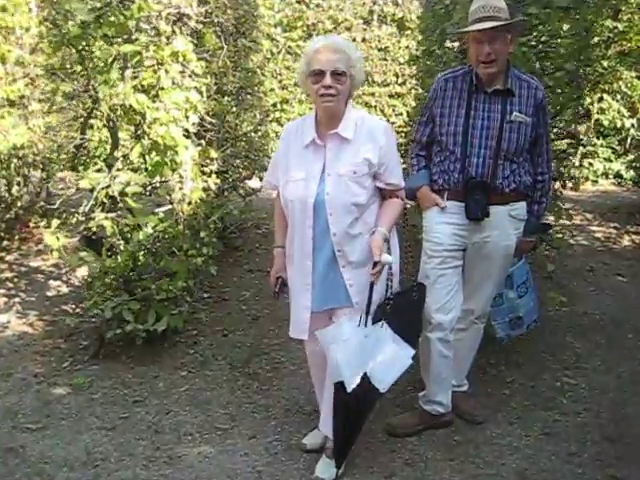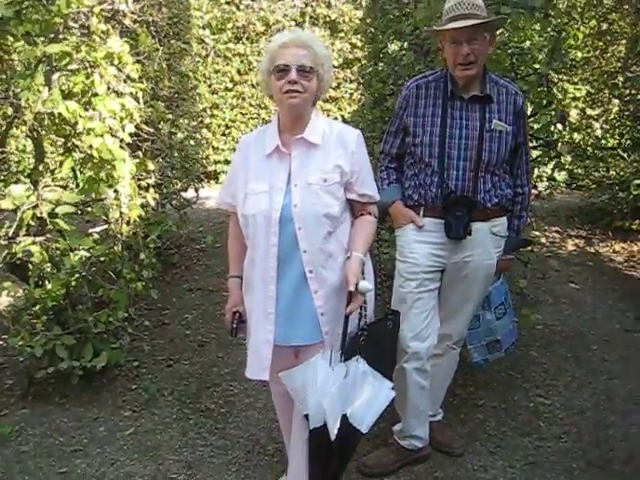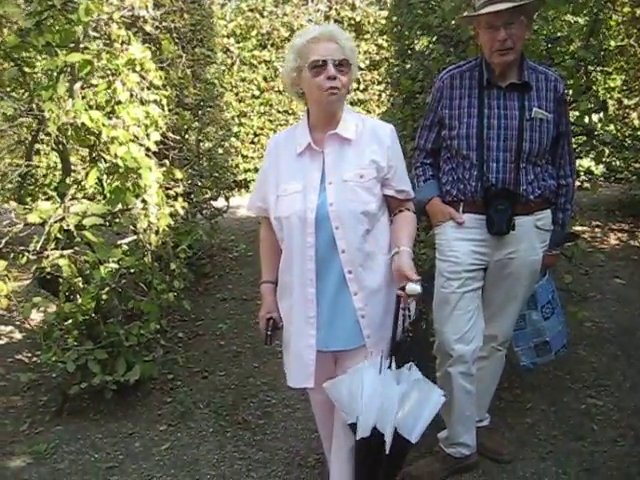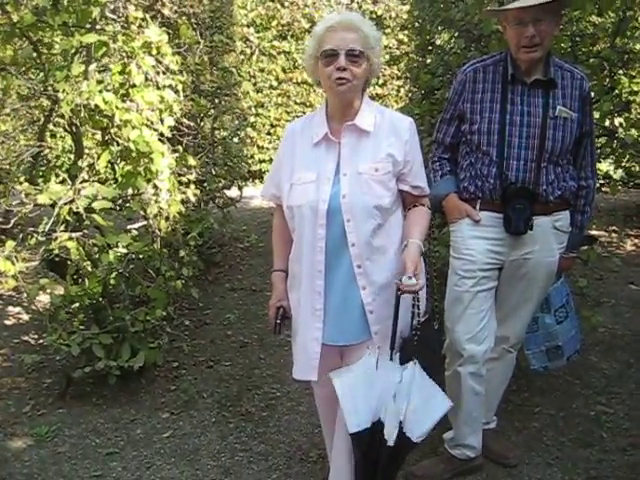
dt=1s
person 1, frame 1
left shoulder: (532, 93)
right shoulder: (445, 85)
left elbow: (541, 166)
right elbow: (420, 145)
left wrist: (531, 225)
right wrist: (420, 186)
left hip: (502, 217)
right hip: (447, 211)
left knee: (475, 311)
right knee: (438, 313)
left ankle: (456, 386)
right ankle: (435, 403)
person 1, frame 2
left shoulder: (510, 99)
right shoulder: (416, 92)
left elbow: (520, 176)
right elbow: (389, 157)
left wrist: (511, 239)
right wrist: (393, 202)
left hip: (482, 234)
right hip: (423, 229)
left knee: (451, 336)
right knee: (414, 340)
left ankle: (430, 415)
right ankle: (412, 437)
person 1, frame 3
left shoulder: (550, 86)
right shoulder: (451, 83)
left elbow: (563, 168)
right elbow: (424, 154)
left wrist: (555, 237)
right wrist: (430, 200)
left hip: (526, 229)
right hip: (464, 226)
left knee: (496, 337)
right knee: (457, 343)
left ankle: (477, 421)
person 1, frame 4
left shoulder: (576, 86)
right shoulder: (473, 77)
left elbow: (584, 170)
right elbow: (442, 148)
left wrist: (573, 239)
right wrist: (446, 196)
left hip: (544, 230)
right hip: (480, 224)
left knee: (508, 338)
right knee: (467, 343)
left ankle: (483, 425)
person 2, frame 1
left shoulder: (376, 132)
right shoulder: (292, 134)
left elbow: (394, 195)
right elbow: (282, 199)
left wrist: (380, 234)
right wrist: (280, 251)
left hip: (356, 266)
right hip: (309, 265)
right knee: (316, 347)
left ankle: (334, 438)
right ankle: (329, 421)
person 2, frame 2
left shoulder: (346, 140)
right shoulder: (250, 146)
left elbow: (365, 211)
right elbow: (238, 221)
left wrist: (355, 257)
right wrist: (235, 282)
left hip: (327, 295)
right hip: (271, 296)
right knee: (283, 390)
person 2, frame 3
left shoulder: (379, 136)
right shoulder: (280, 146)
left elbow: (402, 207)
right elbow: (269, 224)
left wrist: (402, 253)
right wrist: (268, 288)
left hip: (365, 301)
right hip: (308, 303)
right knee: (324, 401)
person 2, frame 4
left shoulder: (398, 129)
right shoulder: (296, 134)
left elbow: (417, 203)
right elbow: (283, 213)
left wrist: (412, 248)
right wrist: (279, 278)
left hip: (375, 294)
right hip: (317, 295)
right knee: (328, 396)
